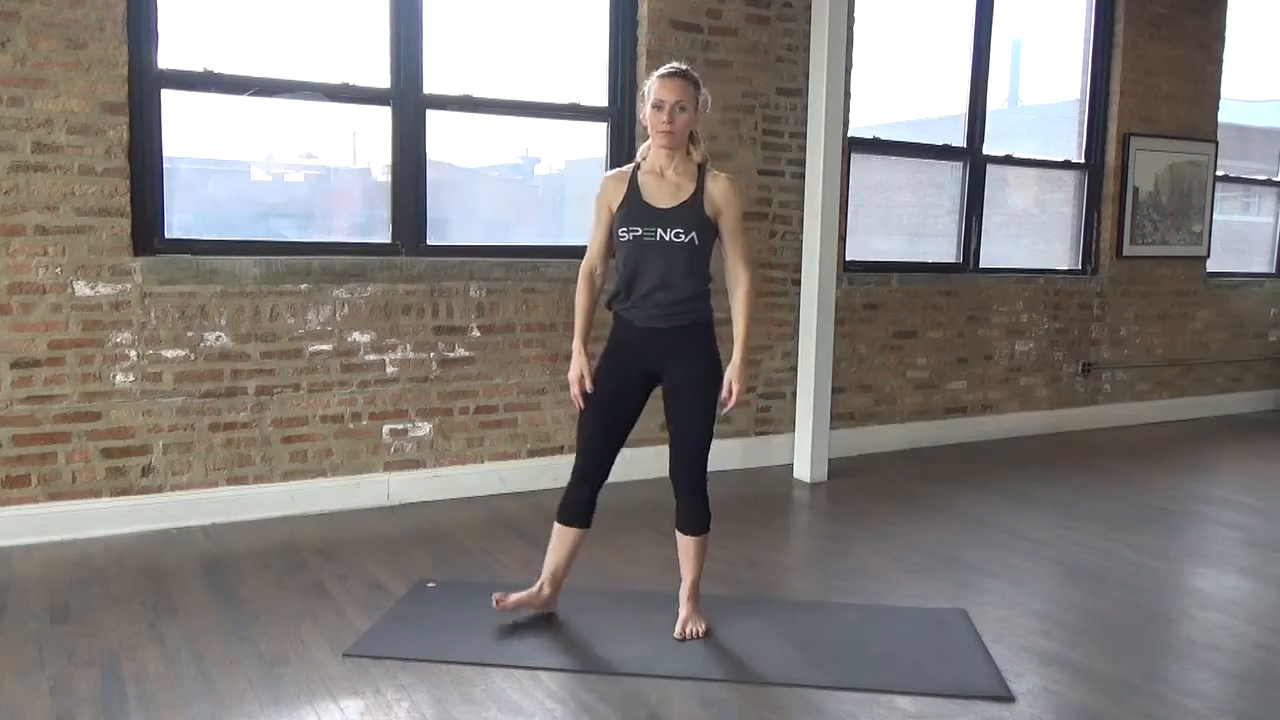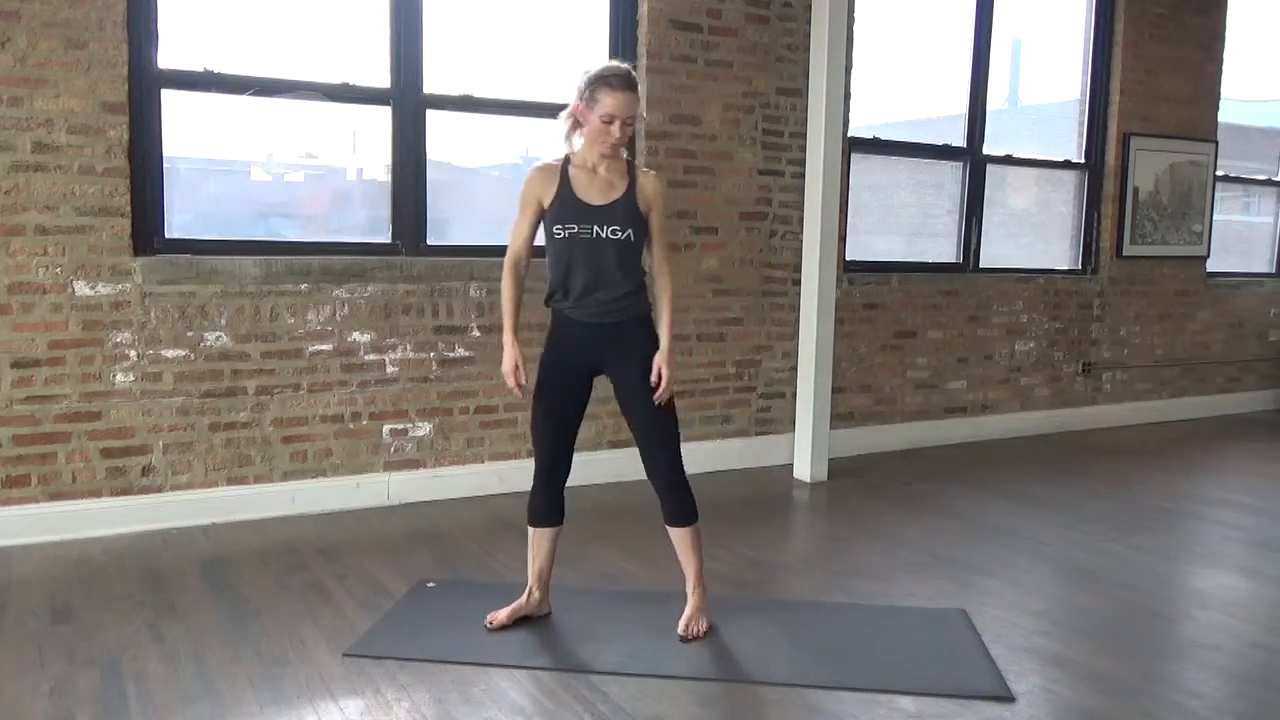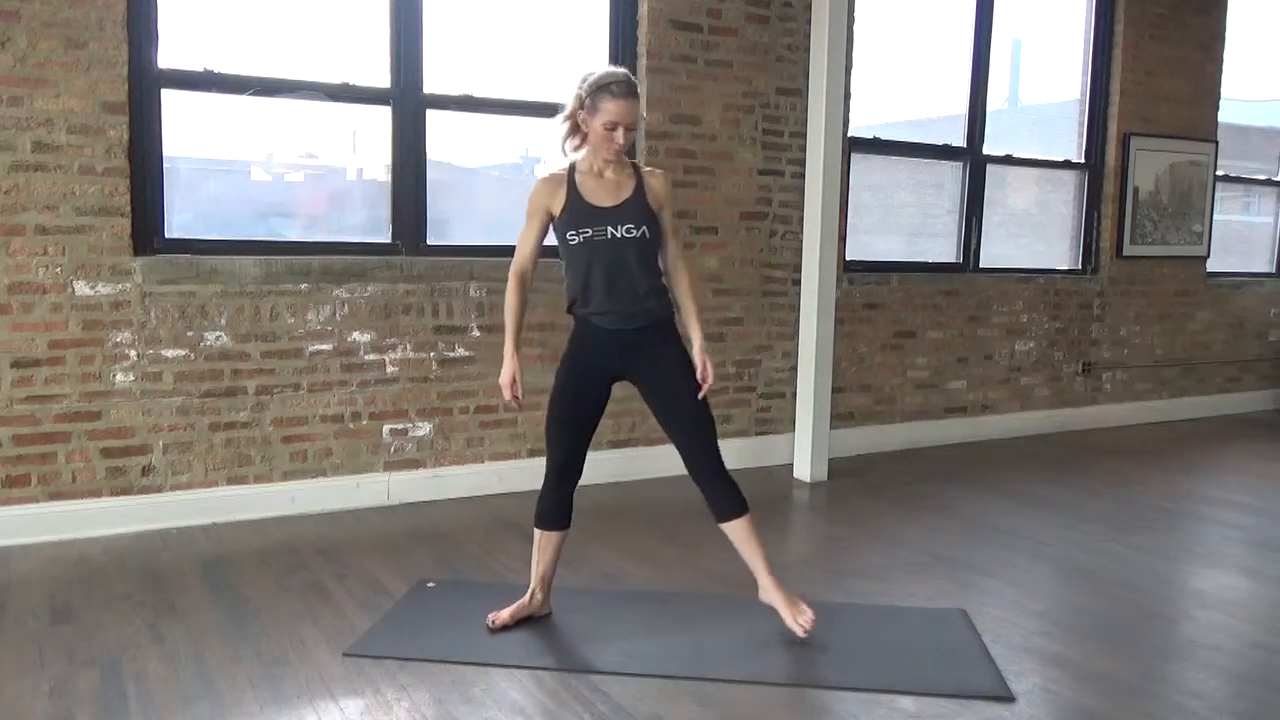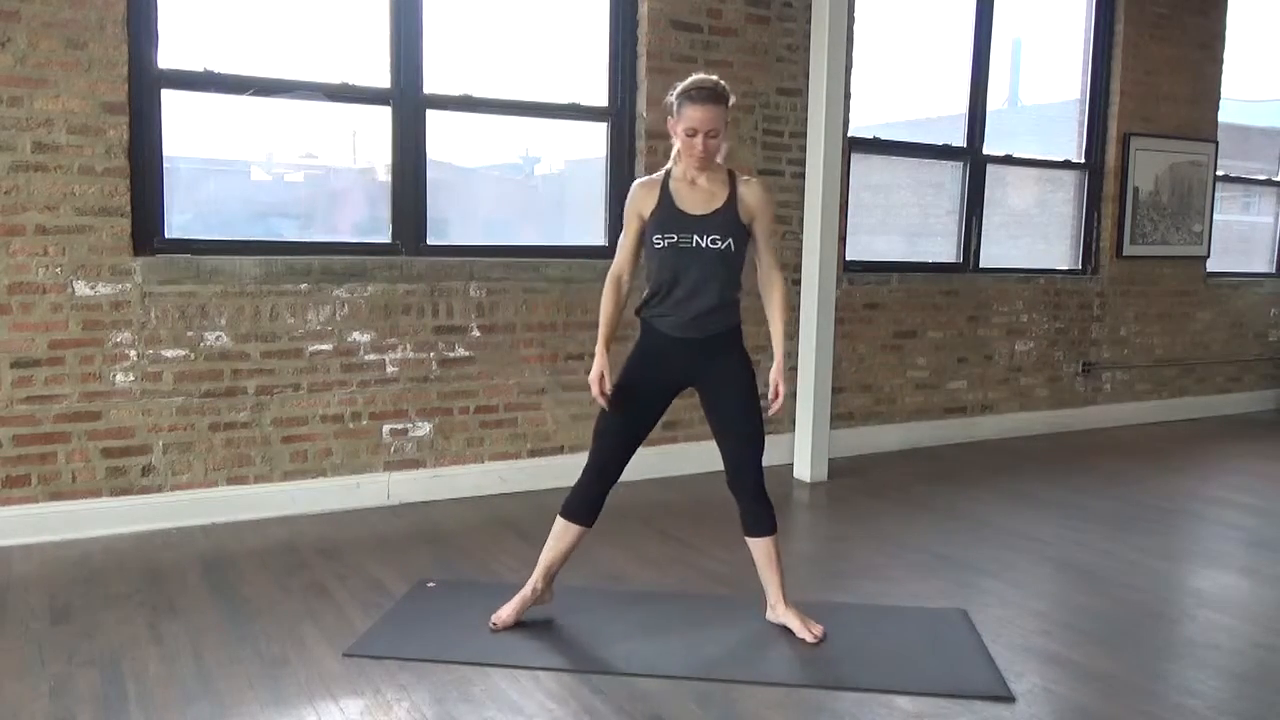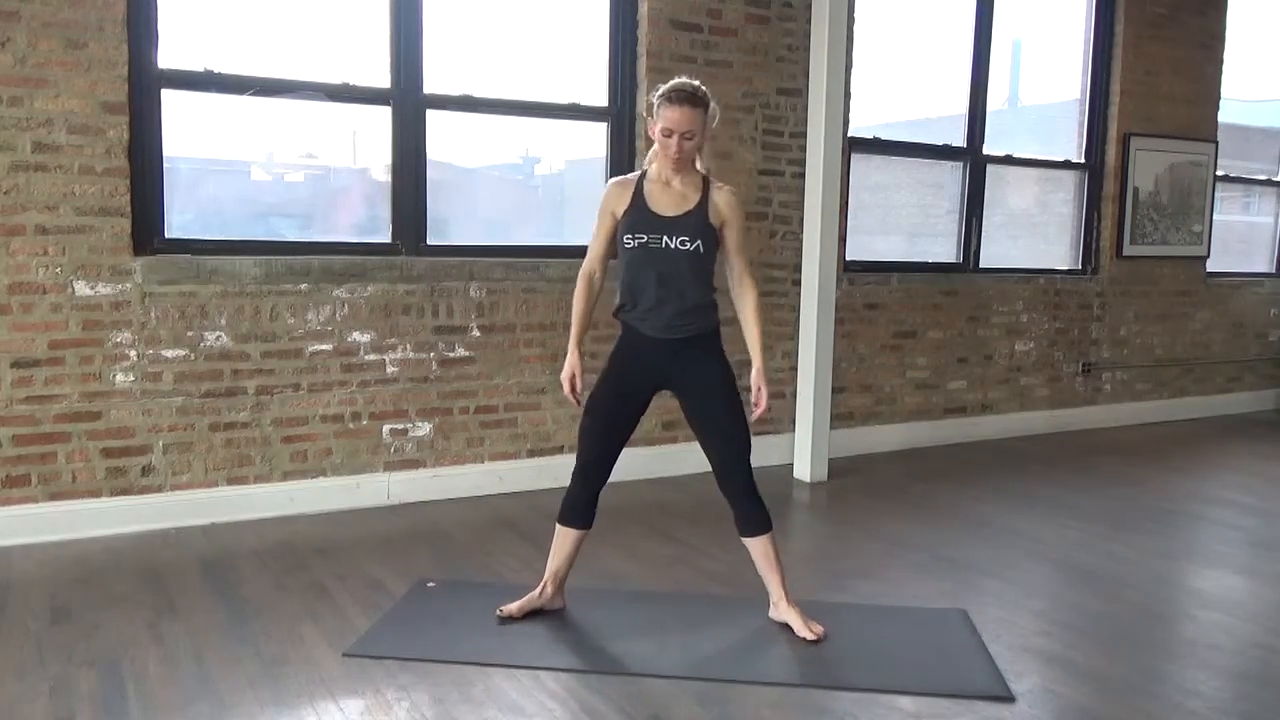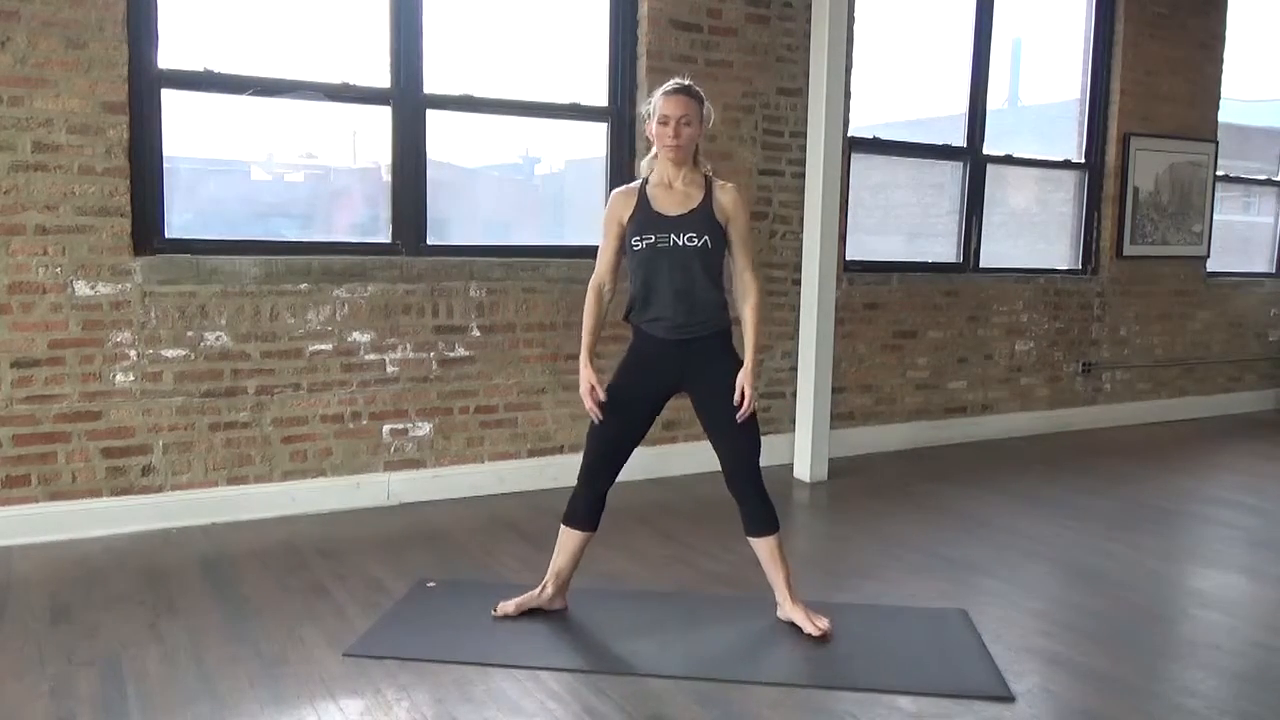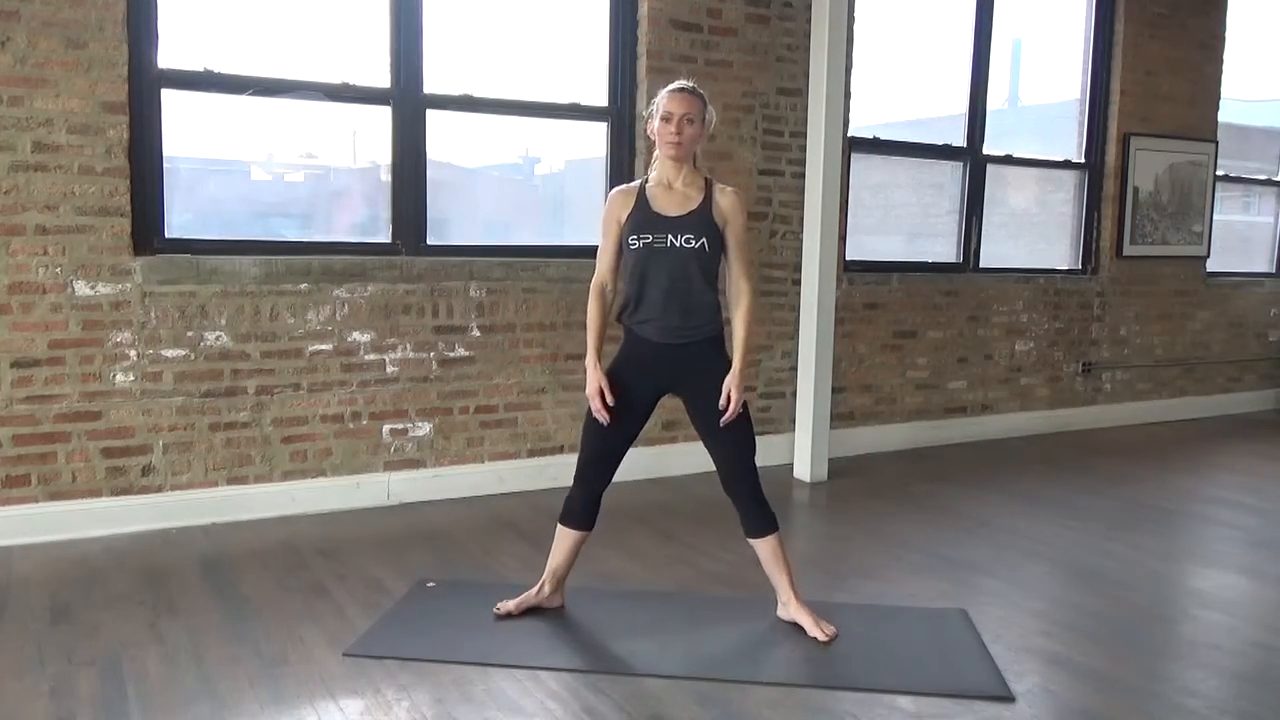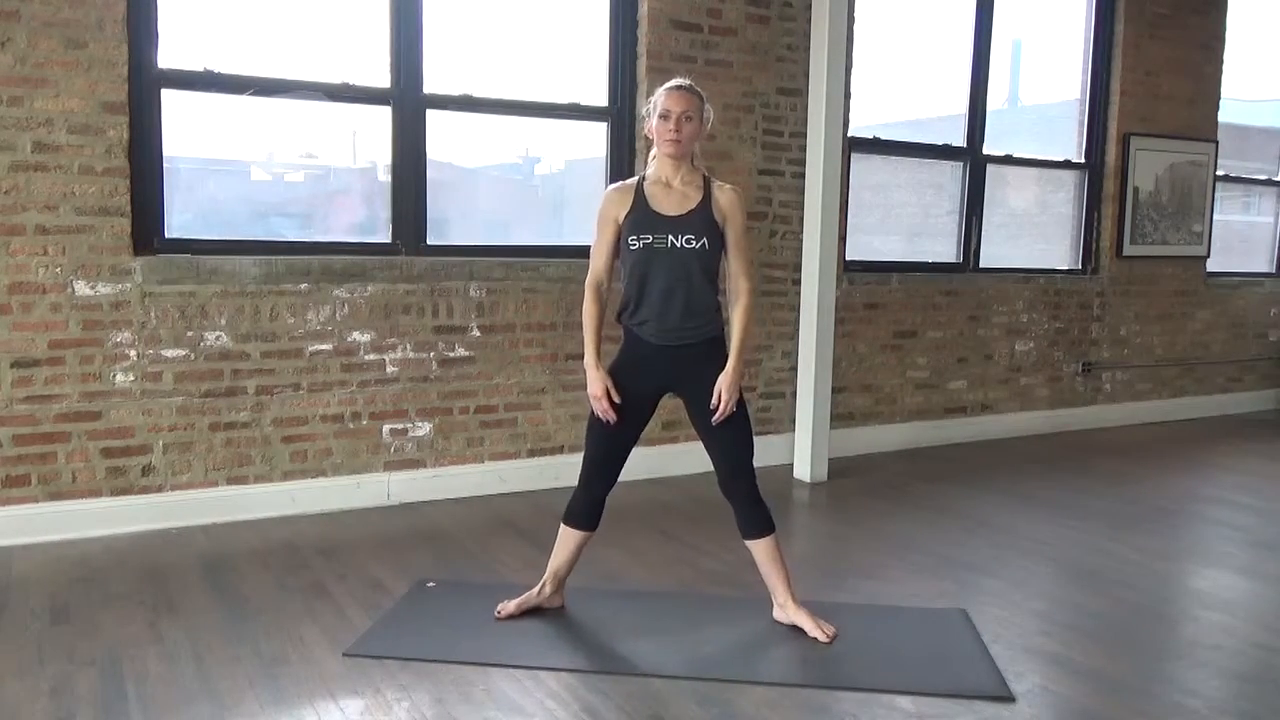
dt=0.4s
person 1, frame 1
left shoulder: (717, 189)
right shoulder: (616, 186)
left elbow: (738, 274)
right elbow: (592, 270)
left wrist: (738, 356)
right wrist: (578, 348)
left hip: (690, 346)
right hip: (628, 342)
left knee: (688, 475)
right knee: (588, 468)
left ankle: (689, 600)
right ankle: (546, 587)
person 1, frame 2
left shoulder: (646, 185)
right shoulder: (544, 180)
left elbow: (660, 267)
right elbow: (514, 262)
left wrist: (665, 345)
right wrist: (510, 341)
left hip: (631, 337)
right hip: (569, 338)
left knee: (666, 467)
right knee: (550, 467)
left ankle: (694, 596)
right ankle: (535, 593)
person 1, frame 3
left shoulder: (652, 184)
right shoulder: (553, 190)
left elbow: (673, 265)
right elbow: (521, 272)
left wrist: (698, 342)
right wrist: (511, 352)
left hip: (655, 341)
right hip: (590, 343)
left knee: (706, 465)
right knee: (560, 470)
left ankle: (769, 585)
right ankle: (537, 595)
person 1, frame 4
left shoulder: (749, 195)
right shoulder: (646, 192)
left elbow: (770, 278)
right elbow: (620, 275)
left wrist: (779, 359)
right wrist: (601, 351)
left hip: (722, 352)
right hip: (658, 348)
left knee: (747, 478)
right knee: (600, 468)
left ankle: (778, 602)
right ankle: (537, 585)
person 1, frame 5
left shoulder: (721, 201)
right shoulder: (620, 193)
left elbow: (741, 284)
right elbow: (592, 272)
left wrist: (758, 364)
right wrist: (573, 348)
left hip: (699, 353)
right hip: (635, 350)
left knee: (736, 477)
right knee: (588, 470)
left ankle: (782, 601)
right ankle: (550, 589)
person 1, frame 6
left shoulder: (725, 198)
right shoulder: (625, 201)
left elbow: (746, 283)
right elbow: (601, 284)
left wrist: (749, 363)
right wrist: (585, 361)
left hip: (711, 354)
right hip: (648, 353)
left knee: (746, 478)
right knee: (595, 472)
left ankle: (788, 601)
right ankle: (552, 589)
person 1, frame 7
left shoulder: (724, 202)
right shoulder: (623, 200)
left elbow: (741, 289)
right elbow: (602, 285)
left wrist: (738, 367)
right wrist: (592, 362)
left hip: (703, 358)
right hip: (639, 355)
left knee: (742, 480)
right knee: (590, 474)
left ankle: (789, 601)
right ankle: (549, 587)
person 1, frame 8
left shoulder: (723, 199)
right shoulder: (620, 198)
left elbow: (740, 287)
right elbow: (595, 284)
left wrist: (733, 366)
right wrist: (592, 364)
left hip: (703, 357)
right hip: (639, 355)
left knee: (739, 482)
right knee: (595, 476)
left ankle: (785, 602)
right ankle: (549, 588)
